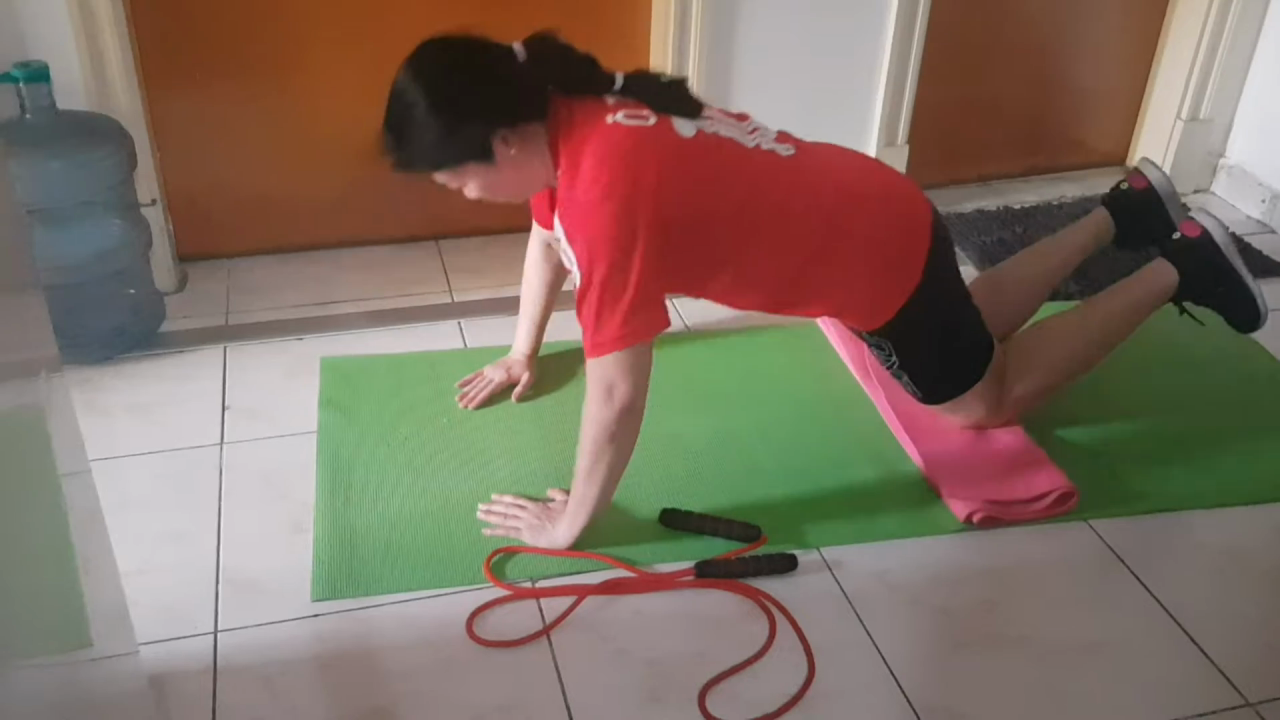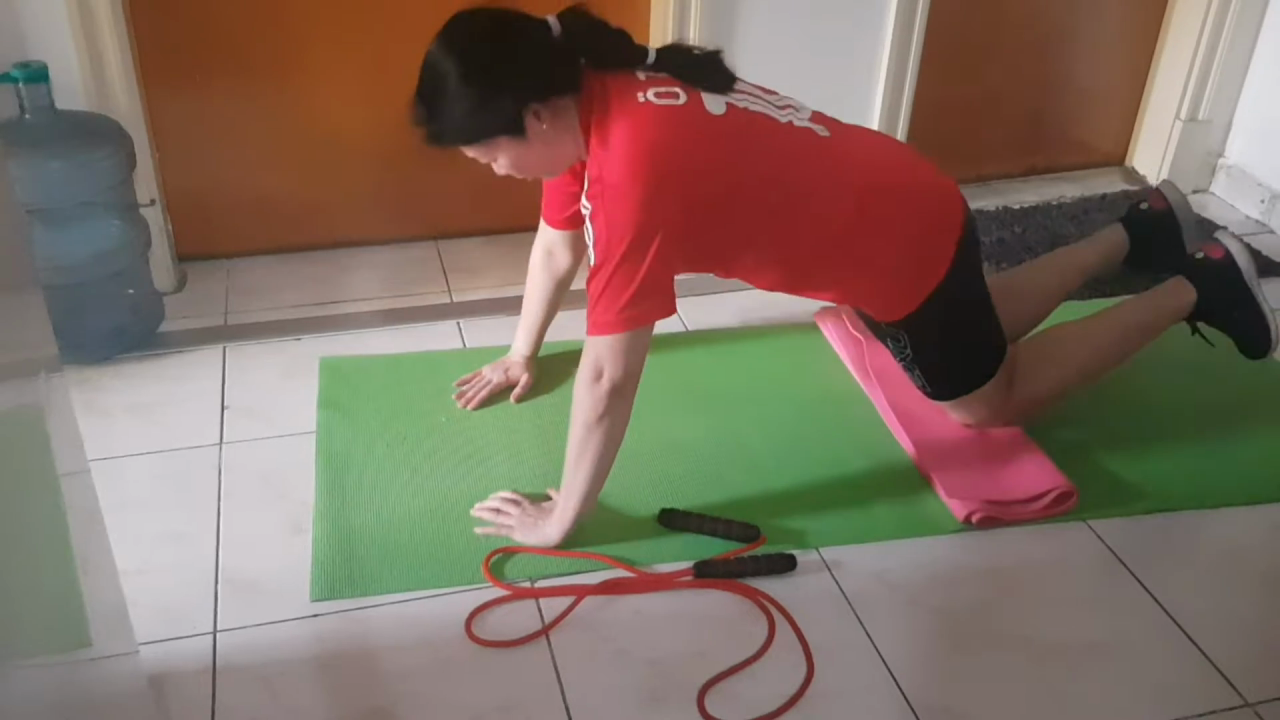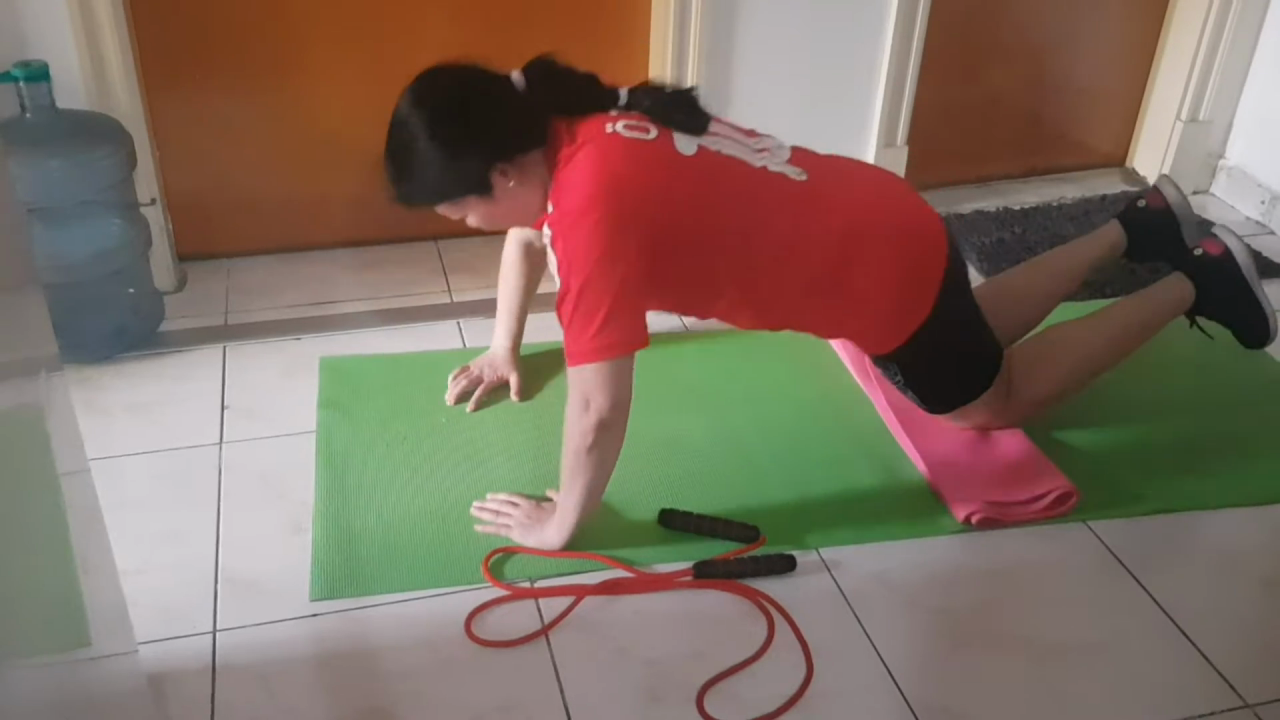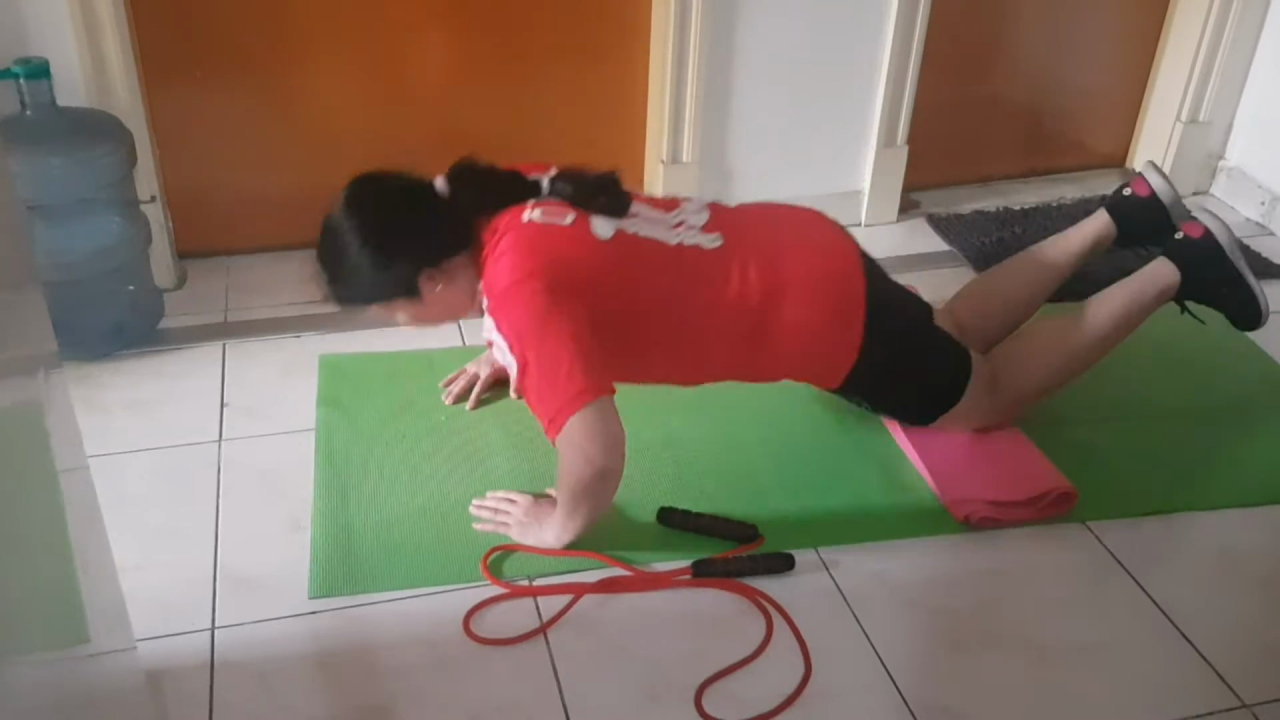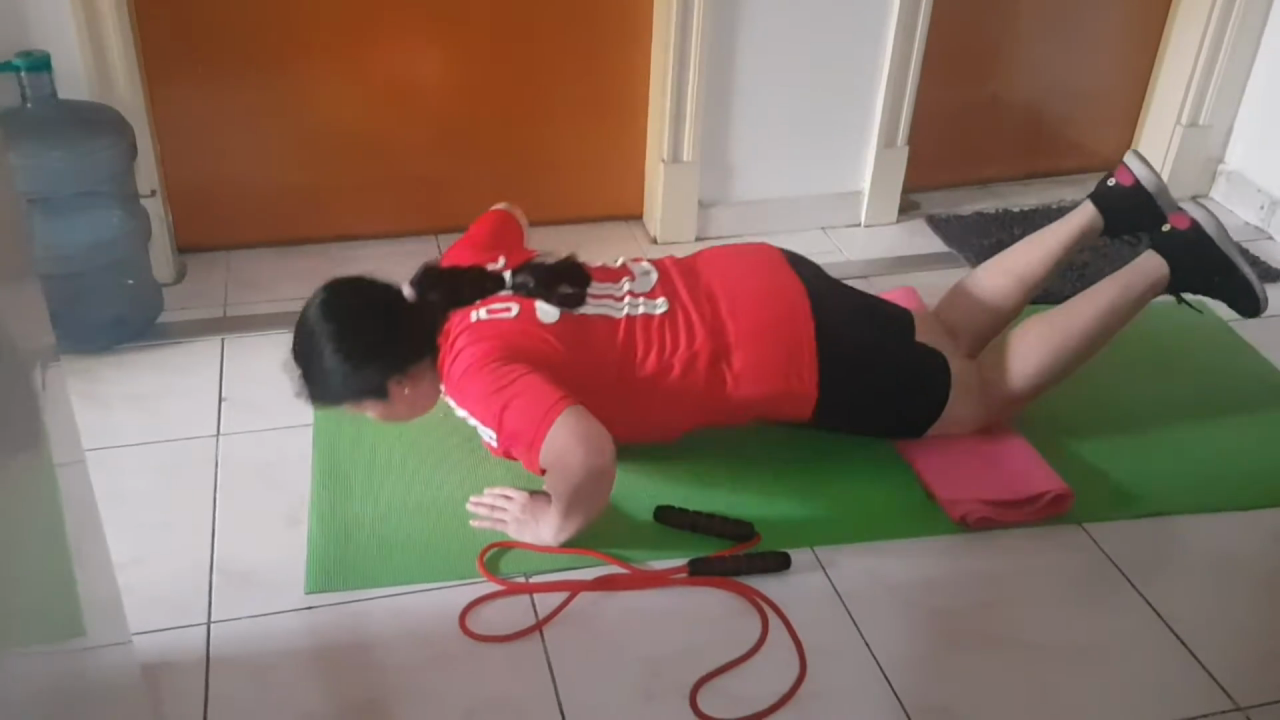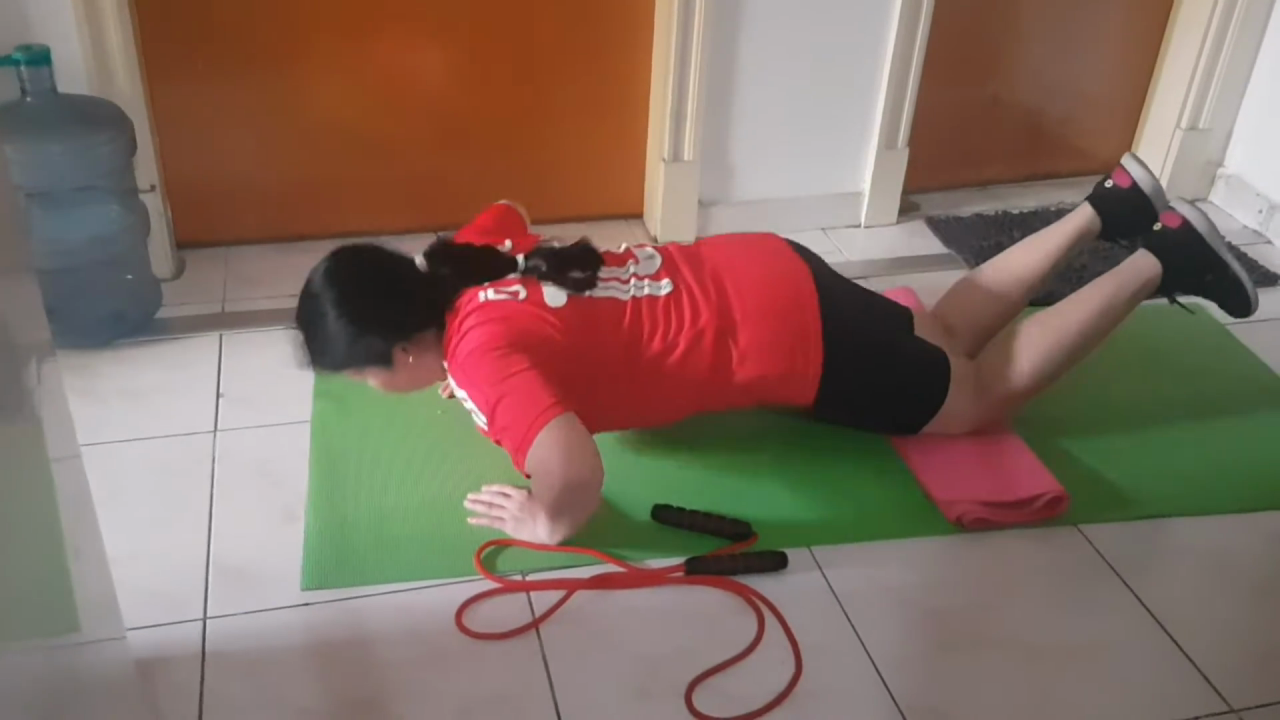
dt=0.3s
person 1, frame 1
left shoulder: (605, 186)
right shoulder: (559, 120)
left elbow: (617, 396)
right elbow: (548, 244)
left wrist: (571, 521)
right wrist: (521, 356)
left hip: (879, 250)
right hip: (851, 214)
left knee: (992, 398)
right knee: (969, 334)
left ankle: (1175, 266)
right ankle: (1122, 212)
person 1, frame 2
left shoulder: (634, 163)
right shoulder: (586, 102)
left elbow: (609, 376)
right elbow: (557, 241)
left wrist: (559, 519)
right wrist: (520, 357)
left hip: (907, 238)
right hip: (877, 202)
left knee: (996, 398)
right knee: (980, 336)
left ankle: (1193, 287)
right ankle: (1136, 233)
person 1, frame 3
left shoulder: (592, 204)
right shoulder: (556, 130)
left elbow: (600, 409)
right elbow: (534, 229)
left wrist: (560, 523)
right wrist: (504, 349)
left hip: (888, 269)
right hip: (864, 216)
left knee: (998, 397)
right knee: (977, 335)
left ankle: (1189, 282)
right ankle: (1136, 226)
person 1, frame 4
left shoulder: (520, 286)
right shoulder: (493, 204)
left elbow: (596, 456)
left wrist: (559, 525)
right wrist: (503, 355)
left hip: (820, 314)
right hip: (796, 253)
left knee: (987, 397)
right knee: (957, 336)
left ankle: (1172, 272)
right ankle: (1123, 216)
person 1, frame 5
left shoulder: (473, 373)
right shoulder: (455, 287)
left elbow: (588, 456)
right elbow: (505, 215)
left wrist: (554, 522)
left hip: (777, 350)
right hip: (753, 284)
left knee: (983, 391)
right knee: (948, 334)
left ankle: (1165, 260)
right ankle: (1112, 205)
person 1, frame 6
left shoulder: (476, 356)
right shoulder: (459, 272)
left elbow: (574, 469)
left wrist: (546, 522)
left hip: (778, 337)
right hip: (757, 273)
left knee: (981, 395)
right knee: (950, 332)
left ankle: (1158, 259)
right ankle: (1109, 208)
